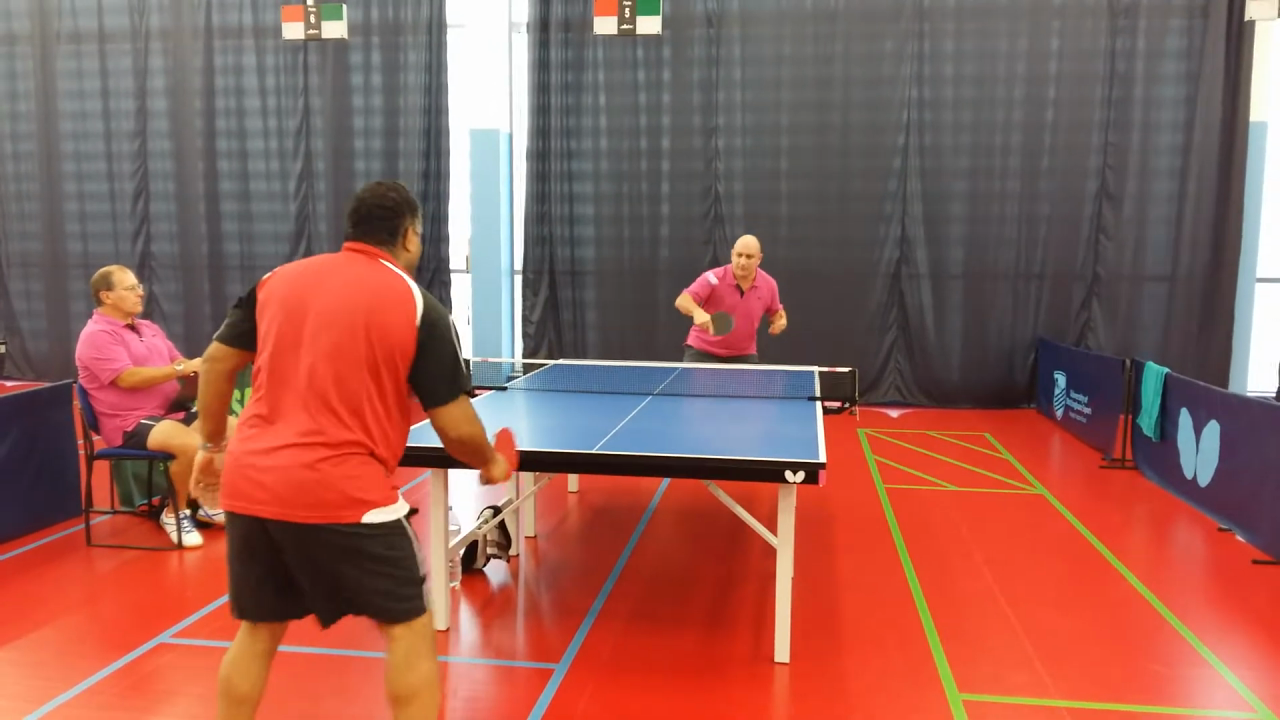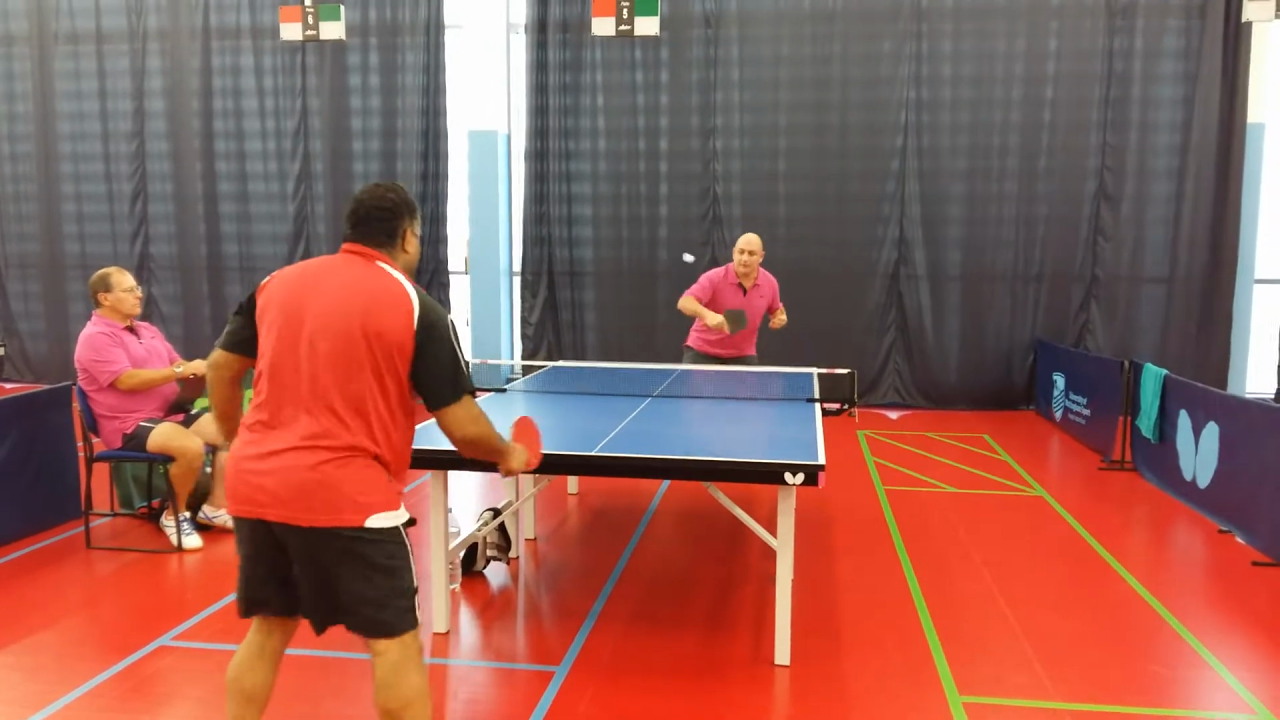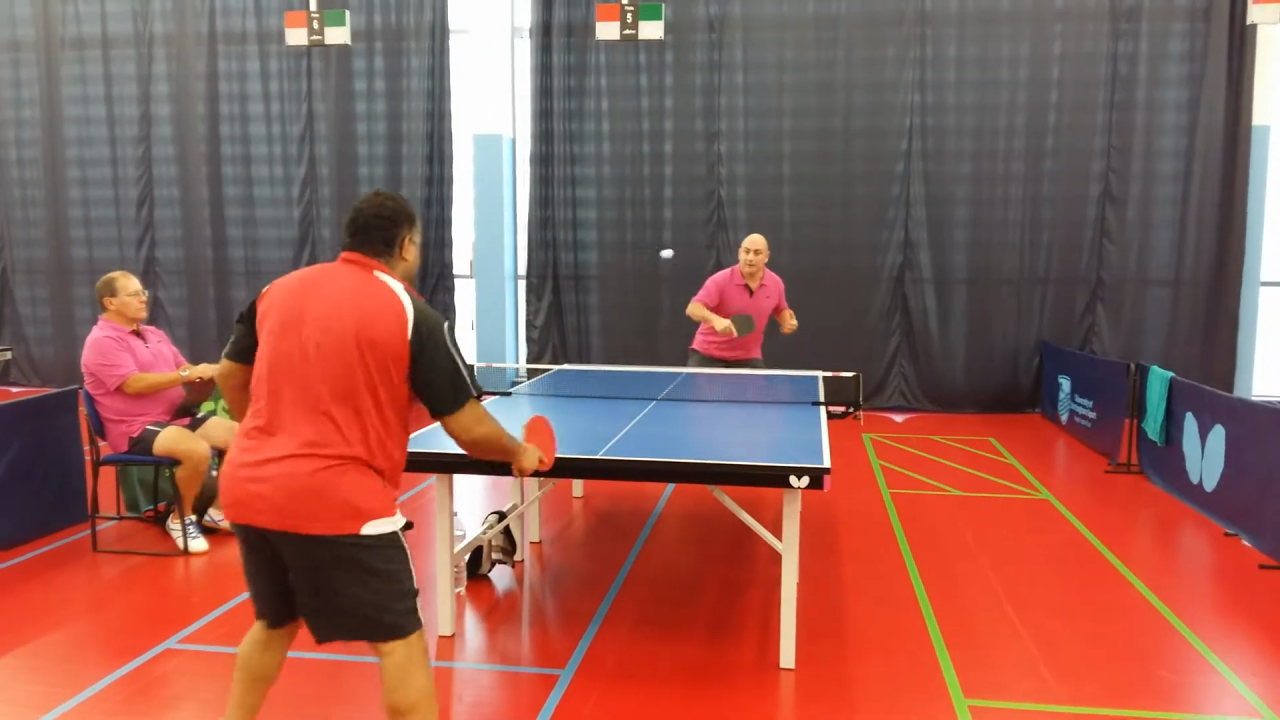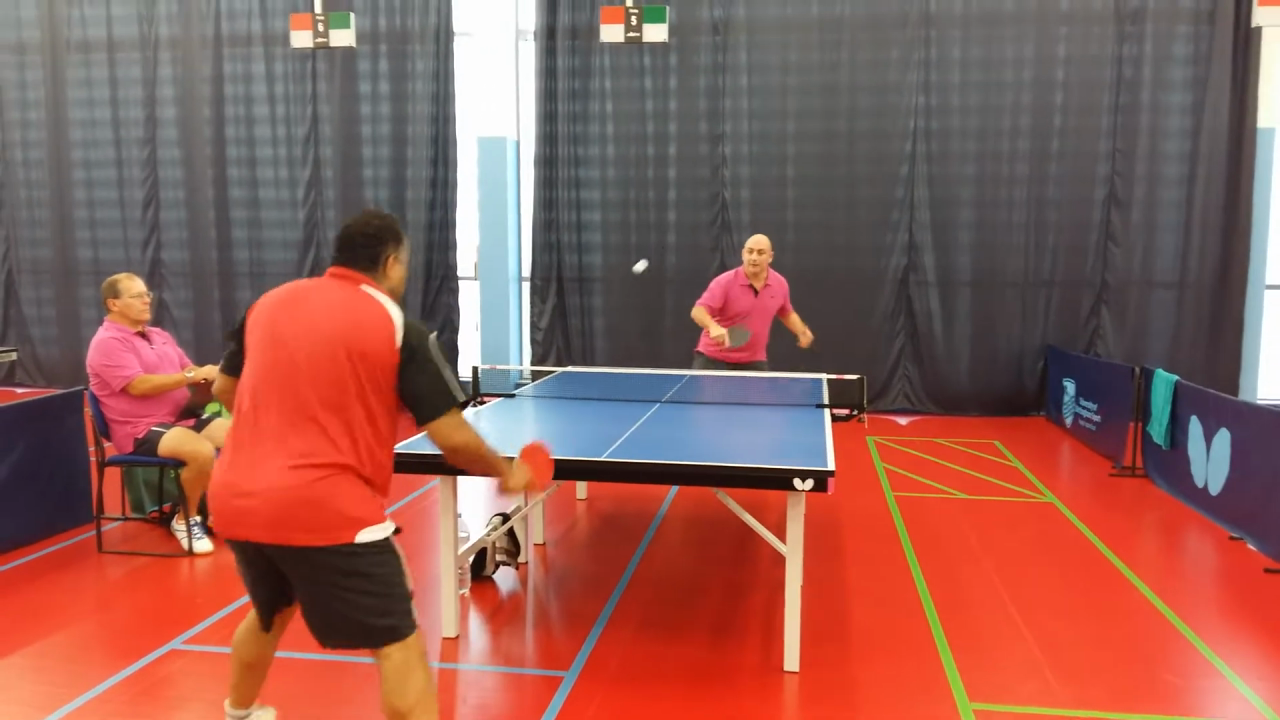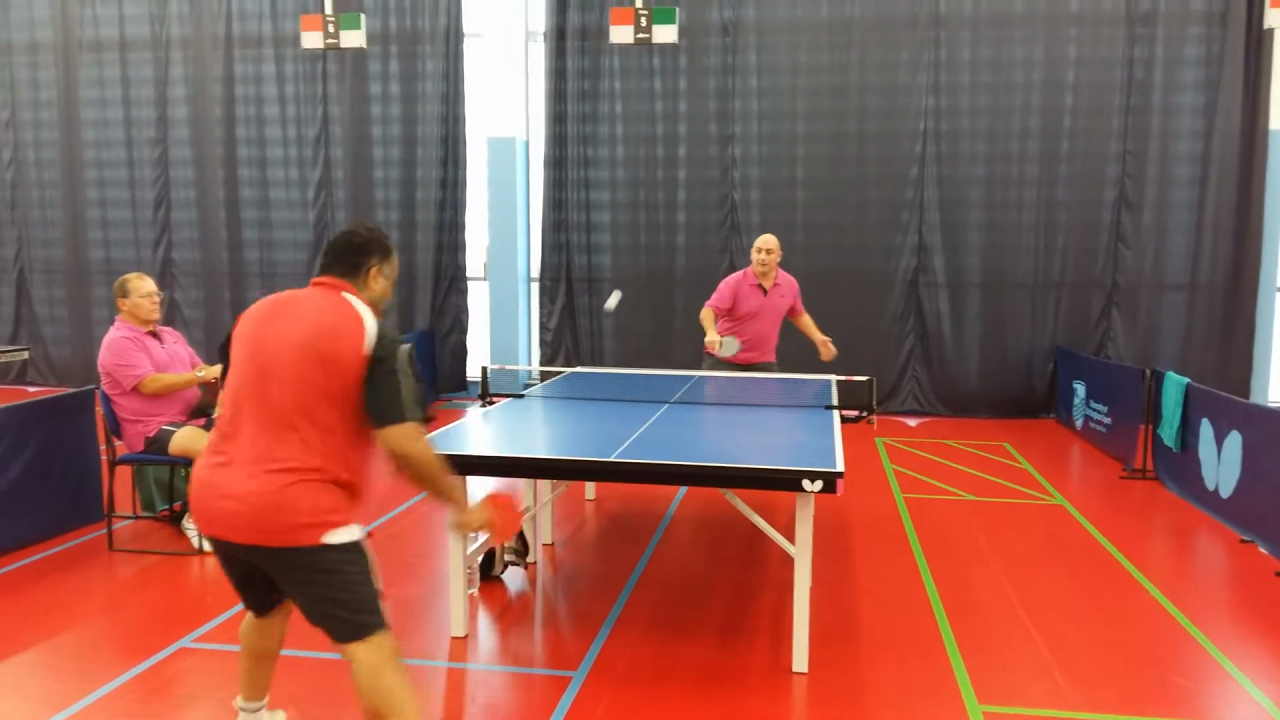
dt=0.1s
person 1, frame 1
left shoulder: (280, 280)
right shoulder: (415, 305)
left elbow: (216, 364)
right elbow: (454, 424)
left wrist: (211, 447)
right wrist: (489, 462)
left hip: (253, 484)
right hip: (344, 495)
left knee: (257, 630)
right knee: (407, 629)
person 1, frame 2
left shoulder: (279, 283)
right shoulder: (416, 306)
left elbow: (220, 368)
right elbow: (463, 426)
left wrist: (234, 443)
right wrist: (508, 455)
left hip: (257, 488)
right hip: (348, 500)
left knee: (269, 628)
right knee: (395, 642)
person 1, frame 3
left shoulder: (279, 291)
right shoulder: (412, 316)
left elbow: (229, 379)
right elbow: (469, 427)
right wrist: (518, 454)
left hip: (250, 491)
right hip: (338, 504)
left knee: (275, 621)
right knee: (401, 643)
person 1, frame 4
left shoulder: (268, 304)
right shoulder: (399, 328)
left elbow: (225, 389)
right elbow: (451, 436)
right wrist: (504, 470)
left hip: (238, 502)
right hip: (330, 513)
left knee: (271, 612)
right knee: (399, 647)
person 1, frame 5
left shoulder: (258, 313)
right shoulder: (374, 336)
right elbow: (404, 445)
right wrist: (460, 502)
left hip: (219, 504)
right hip: (303, 516)
left knee: (274, 606)
right knee: (373, 645)
person 2, frame 1
left shoulder: (149, 328)
right shoulder: (97, 335)
left elbow: (177, 362)
right elbow: (127, 378)
left wrist: (196, 366)
right wrist: (180, 369)
left hip: (172, 411)
right hip: (130, 423)
left knee: (234, 431)
right knee: (191, 444)
left ankle: (212, 505)
right ankle: (174, 513)
person 2, frame 2
left shoulder: (148, 330)
right shoulder: (96, 337)
left elbow: (177, 364)
right elbow: (127, 380)
left wrist: (196, 368)
right wrist: (180, 371)
left hip: (171, 412)
right hip: (130, 425)
right knee: (191, 447)
left ankle: (214, 507)
right ankle: (174, 515)
person 2, frame 3
left shoulder: (155, 334)
right shoulder: (103, 341)
left elbow: (182, 370)
right elbow: (133, 384)
left wrist: (207, 372)
right wrist: (187, 374)
left hip: (178, 416)
right hip: (137, 429)
left knee: (239, 436)
right knee: (198, 450)
left ankle: (218, 511)
right ankle: (181, 519)
person 2, frame 4
left shoulder: (160, 336)
right shoulder: (108, 342)
left elbow: (187, 370)
right elbow: (138, 386)
left wrist: (206, 374)
right wrist: (191, 376)
left hip: (183, 418)
right hip: (142, 430)
right knee: (202, 452)
right ankle: (186, 519)
person 2, frame 5
left shoulder: (170, 334)
right shoulder: (118, 341)
left elbow: (198, 370)
right elbow: (148, 385)
left wrist: (216, 373)
right wrist: (202, 375)
left hip: (192, 417)
right hip: (155, 429)
right ankle: (195, 517)
